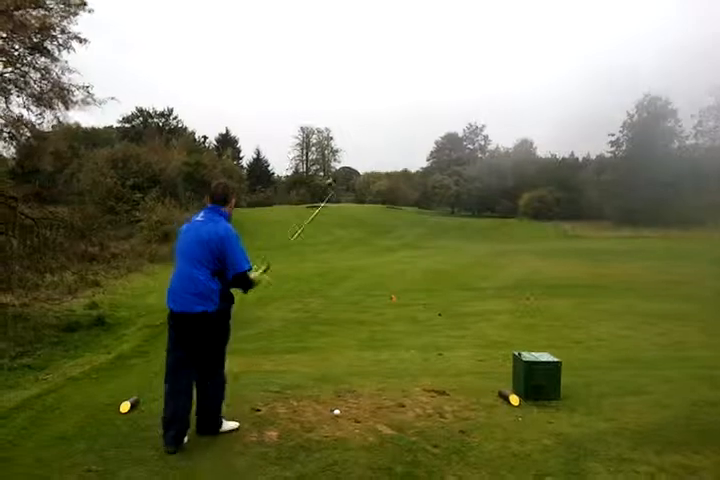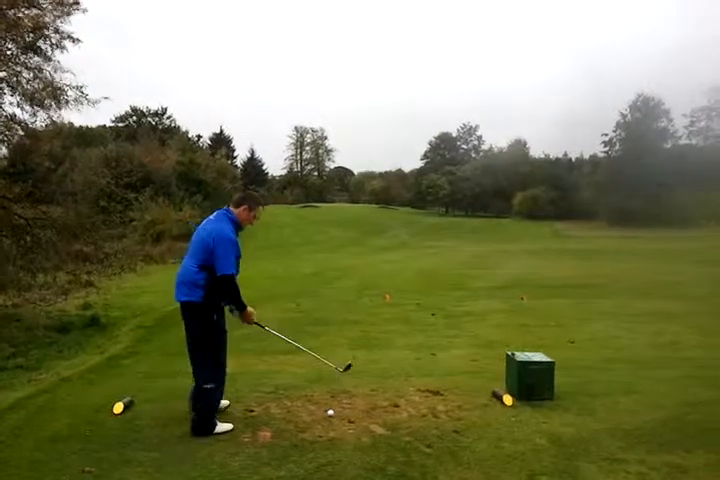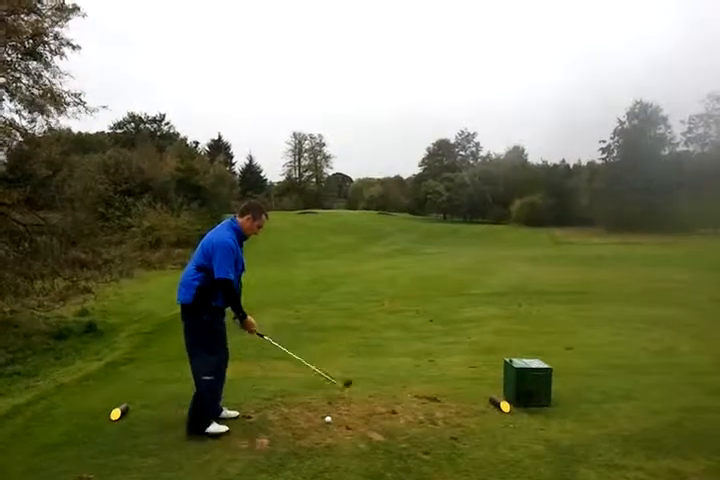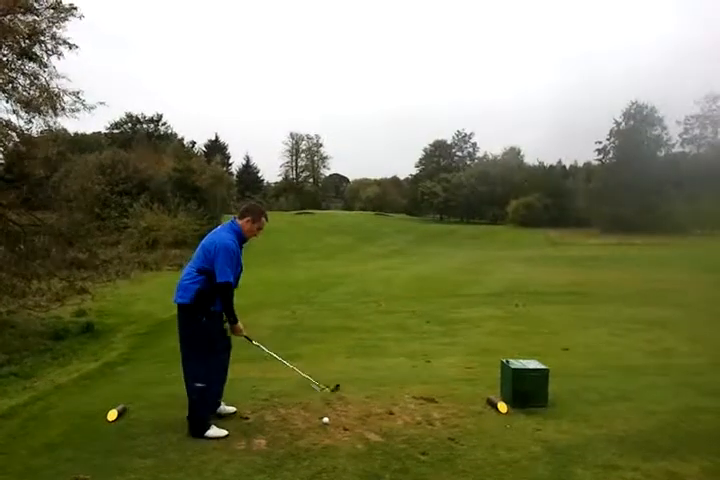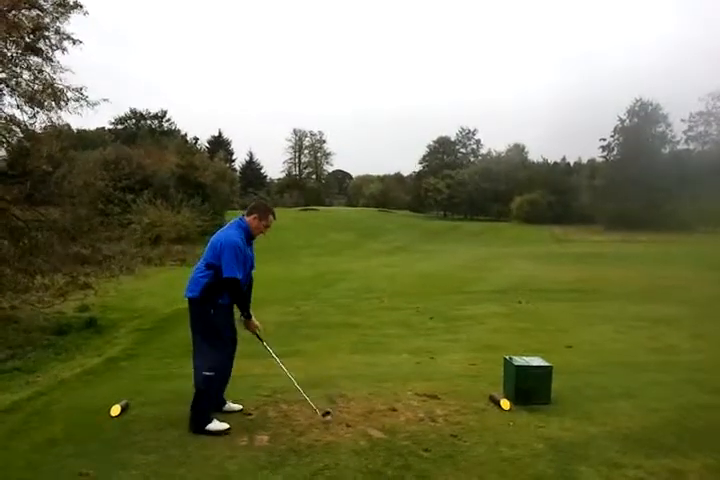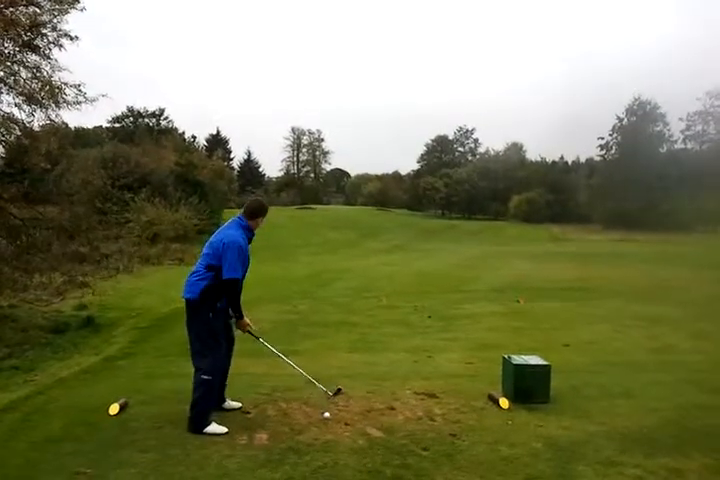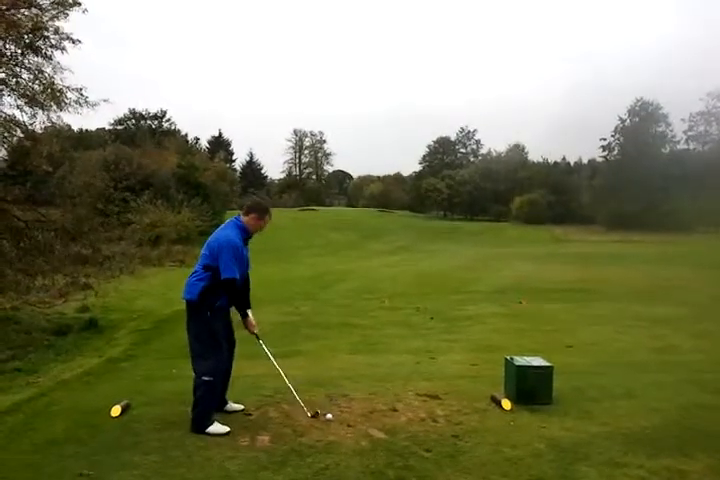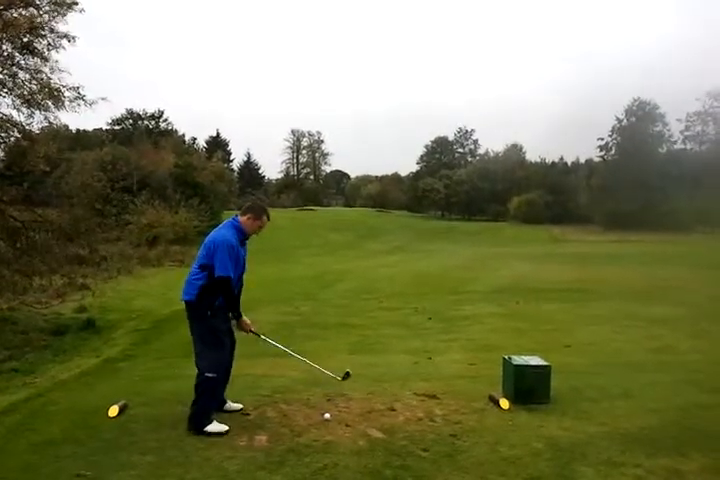
dt=0.5s
person 1, frame 1
left shoulder: (187, 227)
right shoulder: (225, 232)
right elbow: (240, 279)
left wrist: (226, 280)
right wrist: (251, 281)
left hip: (179, 307)
right hip: (209, 310)
left knee: (178, 371)
right knee: (211, 371)
left ankle: (173, 435)
right ankle: (209, 422)
person 1, frame 2
left shoulder: (215, 221)
right shoulder: (225, 234)
right elbow: (226, 279)
left wrist: (233, 303)
right wrist: (242, 308)
left hip: (194, 296)
right hip: (202, 301)
left knee: (206, 355)
right knee: (211, 359)
left ankle: (202, 401)
right ankle: (204, 422)
person 1, frame 3
left shoulder: (230, 235)
right shoulder: (225, 240)
left elbow: (230, 281)
right elbow: (225, 284)
left wrist: (238, 312)
right wrist: (243, 316)
left hip: (208, 303)
right hip: (199, 305)
left knee: (215, 356)
right knee: (211, 358)
left ankle: (211, 408)
right ankle: (200, 419)
person 1, frame 4
left shoulder: (229, 235)
right shoulder: (226, 242)
left elbow: (224, 284)
right elbow: (223, 286)
left wrist: (229, 317)
right wrist: (233, 321)
left hip: (206, 304)
right hip: (196, 306)
left knee: (220, 351)
right knee: (202, 361)
left ankle: (211, 403)
right ankle: (199, 423)
person 1, frame 5
left shoulder: (243, 236)
right shoulder: (232, 240)
left elbow: (245, 278)
right elbow: (232, 283)
left wrist: (246, 311)
right wrist: (247, 316)
left hip: (219, 299)
right hip: (206, 300)
left knee: (227, 348)
right knee: (212, 355)
left ankle: (215, 400)
right ankle: (201, 417)
person 1, frame 6
left shoulder: (236, 231)
right shoulder: (235, 241)
left elbow: (234, 279)
right elbow: (230, 283)
left wrist: (236, 312)
right wrist: (239, 316)
left hip: (213, 299)
right hip: (203, 301)
left knee: (225, 346)
right knee: (209, 357)
left ankle: (216, 398)
right ankle: (199, 420)
person 1, frame 7
left shoulder: (237, 235)
right shoulder: (229, 240)
left elbow: (242, 277)
right elbow: (230, 283)
left wrist: (247, 310)
right wrist: (245, 316)
left hip: (216, 300)
right hip: (203, 302)
left knee: (226, 349)
right knee: (210, 358)
left ankle: (217, 400)
right ankle: (201, 420)
person 1, frame 8
left shoulder: (236, 236)
right shoulder: (226, 240)
left elbow: (234, 279)
right elbow: (224, 282)
left wrist: (235, 312)
right wrist: (238, 316)
left hip: (214, 301)
right hip: (202, 302)
left knee: (225, 349)
right knee: (212, 356)
left ankle: (216, 400)
right ankle: (200, 418)
